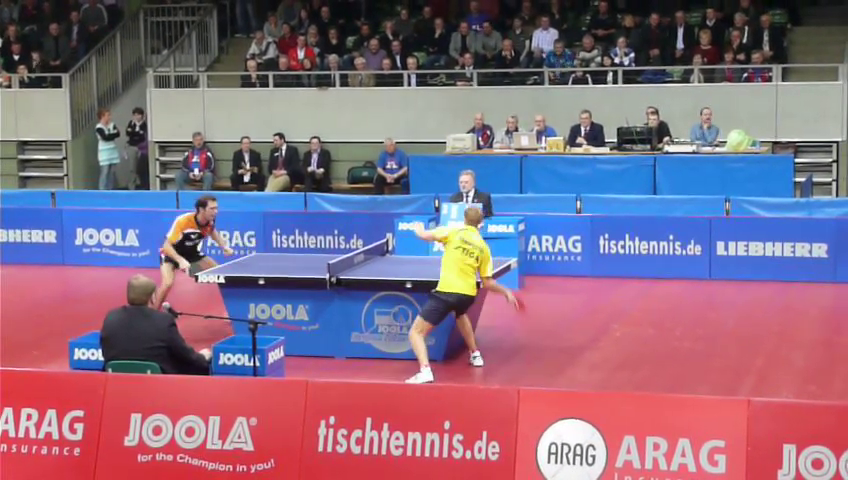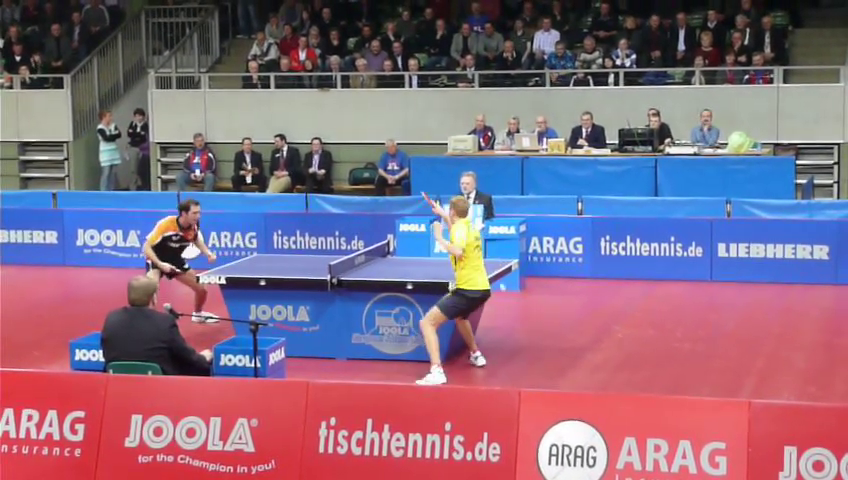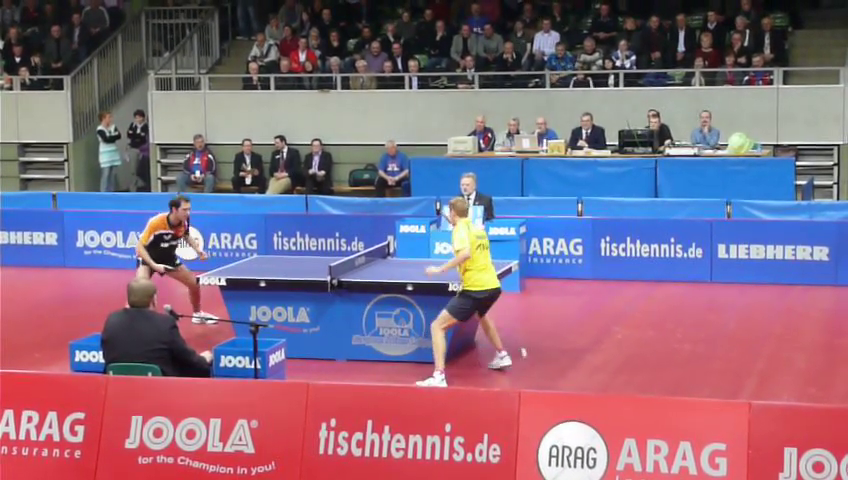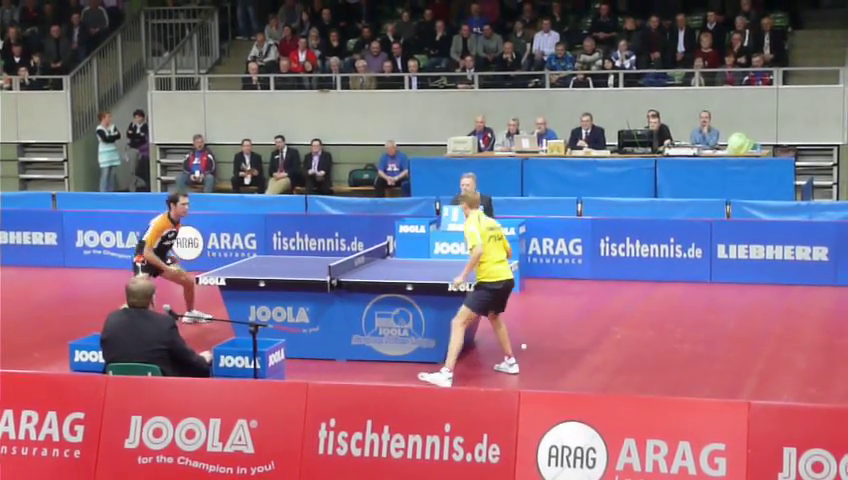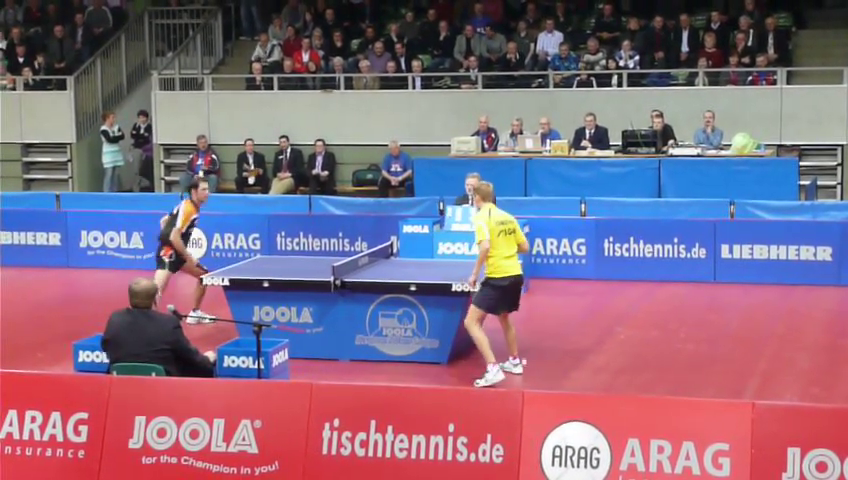
dt=0.2s
person 1, frame 1
left shoulder: (454, 232)
right shoulder: (484, 248)
left elbow: (425, 236)
right elbow: (487, 283)
left wrist: (419, 230)
right wrist: (506, 292)
left hip: (446, 292)
right hip: (467, 294)
left knee: (415, 333)
right knee: (460, 315)
left ankle: (425, 370)
right ankle: (475, 355)
person 1, frame 2
left shoulder: (459, 229)
right shoulder: (471, 229)
left elbow: (458, 252)
left wrist: (439, 238)
right wrist: (443, 215)
left hip: (468, 290)
right hip: (483, 290)
left knee: (427, 323)
right knee: (460, 316)
left ankle: (436, 371)
right ankle: (476, 355)
person 1, frame 3
left shoulder: (459, 230)
right shoulder: (478, 230)
left elbow: (465, 254)
left wrist: (440, 269)
left hip: (476, 290)
right hip: (493, 287)
left knee: (438, 327)
right knee: (481, 314)
left ankle: (439, 376)
right ankle: (501, 356)
person 1, frame 4
left shoulder: (472, 223)
right shoulder: (493, 223)
left elbow: (478, 251)
right elbow: (509, 252)
left wrist: (463, 276)
left hip: (490, 282)
right hip: (507, 279)
left knee: (458, 324)
right knee: (495, 317)
left ankle: (446, 374)
right ankle: (510, 362)
person 1, frame 5
left shoulder: (481, 217)
right shoulder: (508, 217)
left elbow: (485, 247)
right elbow: (525, 247)
left wrist: (474, 274)
left hip: (497, 278)
right hip: (515, 275)
left knee: (471, 322)
right knee: (504, 318)
left ankle: (493, 369)
right ankle: (515, 362)
person 2, frame 1
left shoulder: (210, 220)
right shoulder: (183, 222)
right elbow: (167, 246)
left wrist: (224, 246)
right wrist: (181, 260)
left hip: (192, 253)
right hip: (172, 254)
right knee: (168, 283)
person 2, frame 2
left shoulder: (194, 225)
right shoulder: (165, 225)
left elbow: (196, 239)
right elbow: (146, 247)
left wrist: (207, 252)
right wrist: (160, 264)
left hip: (176, 260)
right hip: (156, 260)
left knee: (202, 289)
left ankle: (198, 314)
person 2, frame 3
left shoulder: (184, 222)
right shoulder: (156, 222)
right elbow: (140, 247)
left wrist: (198, 250)
right wrist: (153, 265)
left hip: (168, 257)
right hip: (148, 258)
left knee: (195, 284)
left ankle: (198, 314)
person 2, frame 4
left shoulder: (177, 221)
right shoulder: (159, 223)
right elbow: (147, 253)
left wrist: (169, 256)
right wrist: (167, 269)
left hip: (161, 258)
right hip: (144, 259)
left knee: (189, 282)
left ankle: (191, 313)
person 2, frame 5
left shoulder: (191, 207)
right shoulder: (187, 208)
left elbow: (164, 221)
right elbow: (174, 237)
right wrist: (189, 258)
left hip: (176, 251)
right hip: (168, 252)
left knee: (204, 276)
right knee: (157, 291)
left ankle: (195, 313)
person 3, frame 1
left shoulder: (111, 318)
right shoulder: (164, 320)
left elbow: (107, 353)
right elbow: (185, 355)
right wrist: (203, 358)
right knee: (202, 367)
person 3, frame 2
left shoulder: (112, 318)
right shoulder: (165, 321)
left elbow: (107, 354)
right elbow: (186, 356)
right wrist: (204, 358)
right knee: (204, 367)
person 3, frame 3
left shoulder: (113, 320)
right shoulder: (165, 323)
left elbow: (107, 356)
right elbow: (186, 357)
right wrist: (204, 360)
right knee: (204, 368)
person 3, frame 4
left shoulder: (113, 319)
right shoulder: (165, 323)
left elbow: (107, 355)
right elbow: (186, 357)
right wrist: (204, 360)
right knee: (203, 368)
person 3, frame 5
left shoulder: (116, 319)
right shoulder: (168, 323)
left elbow: (106, 347)
right elbow: (190, 356)
right wrist: (207, 360)
right knee: (207, 368)
